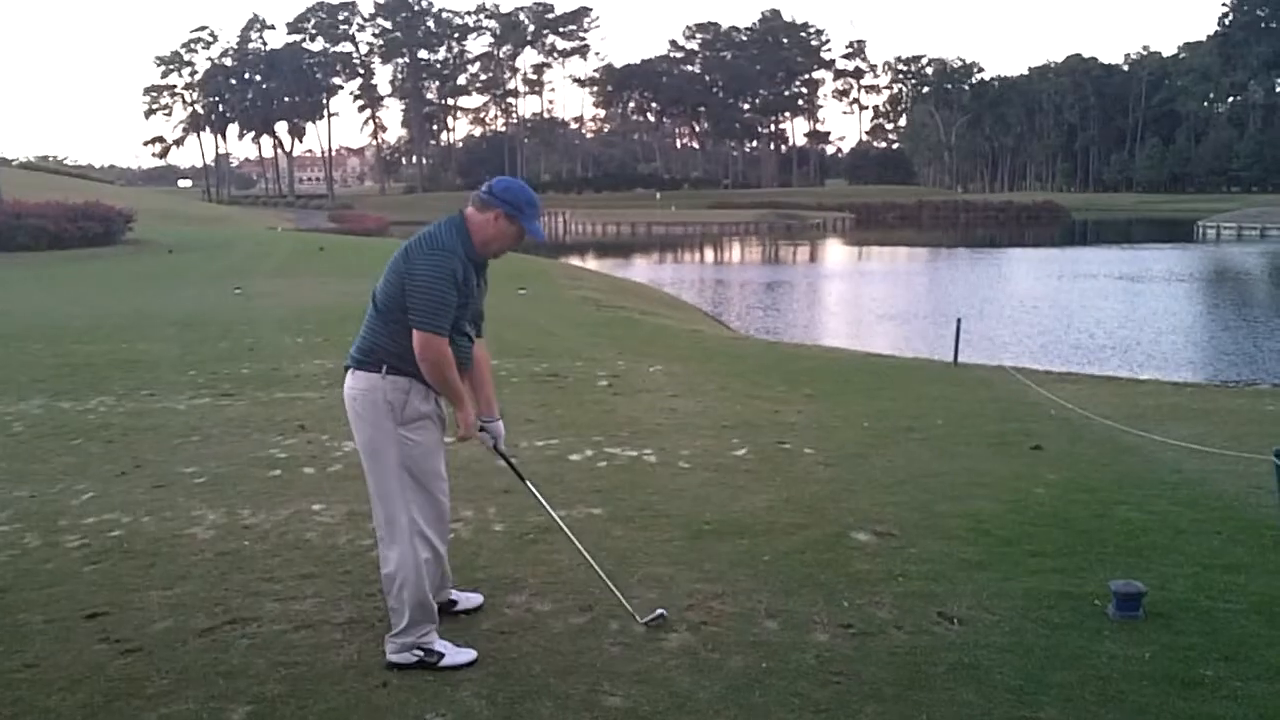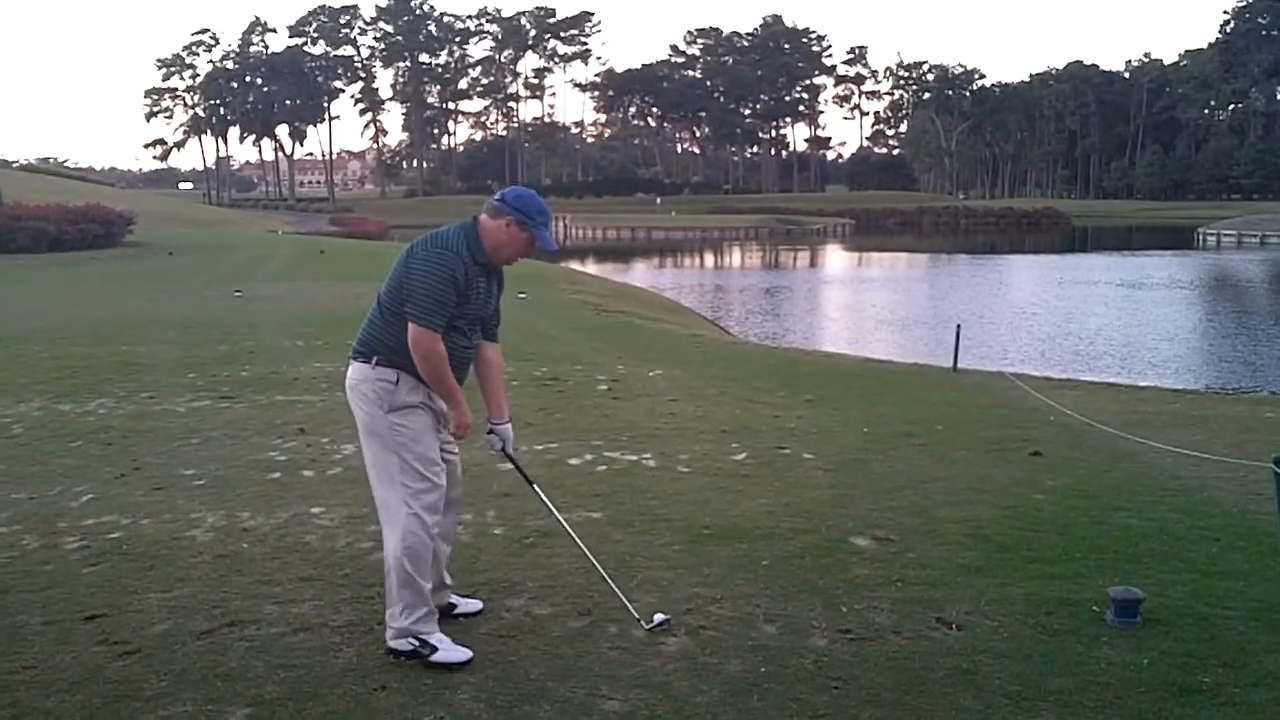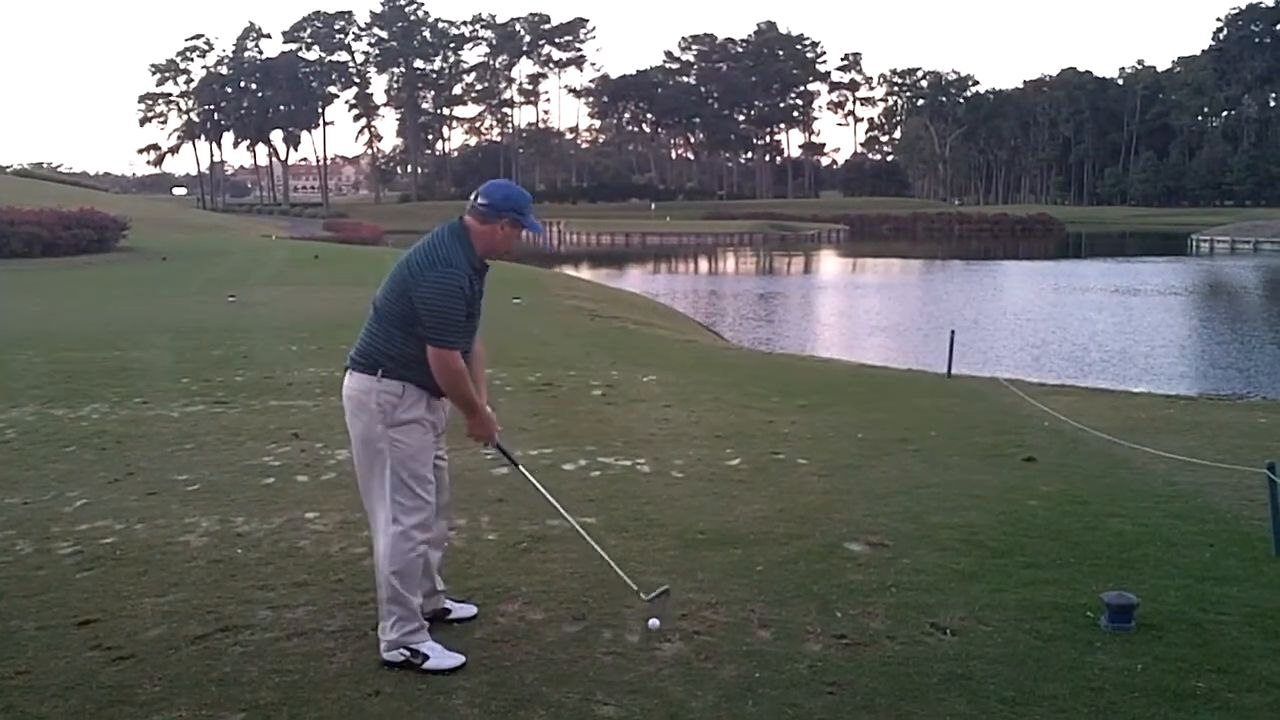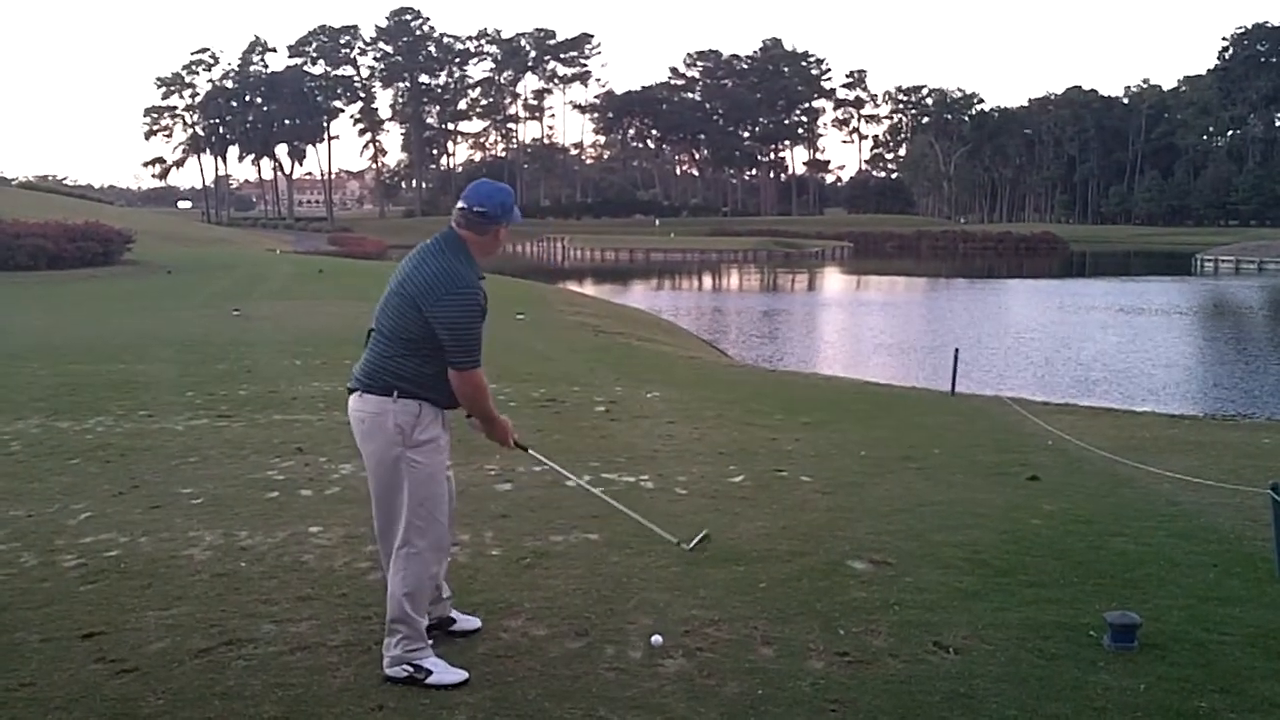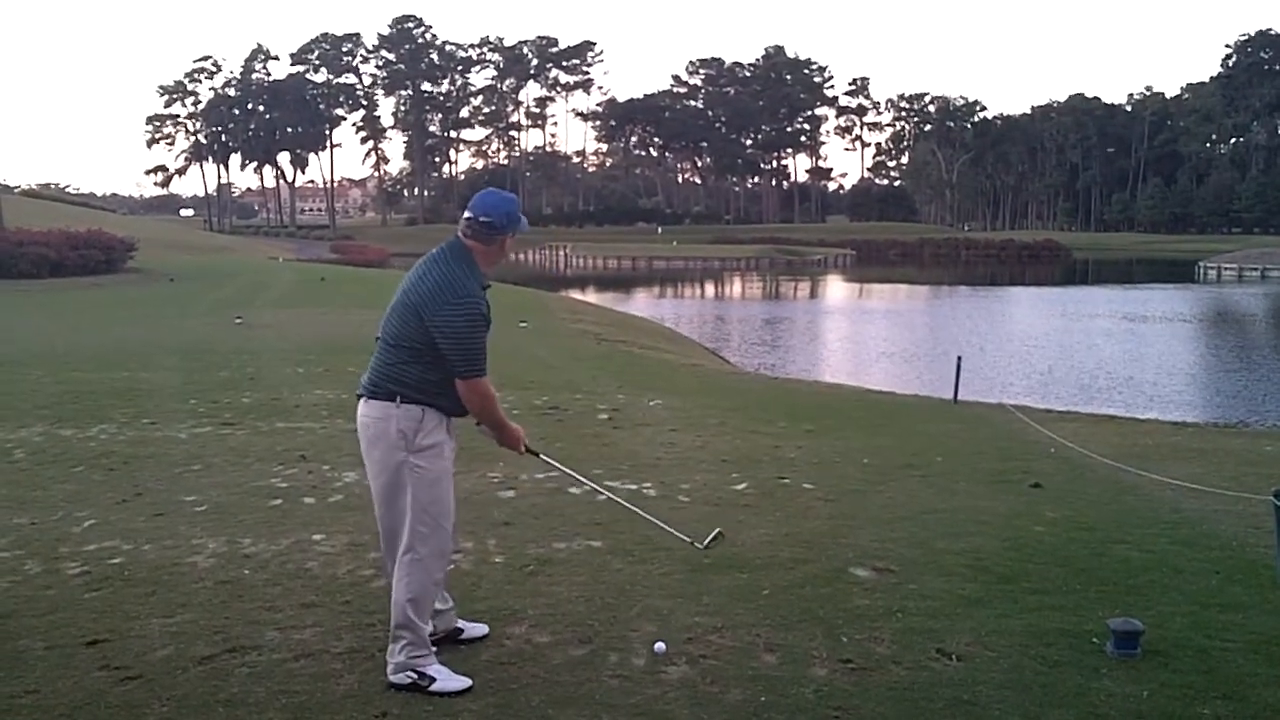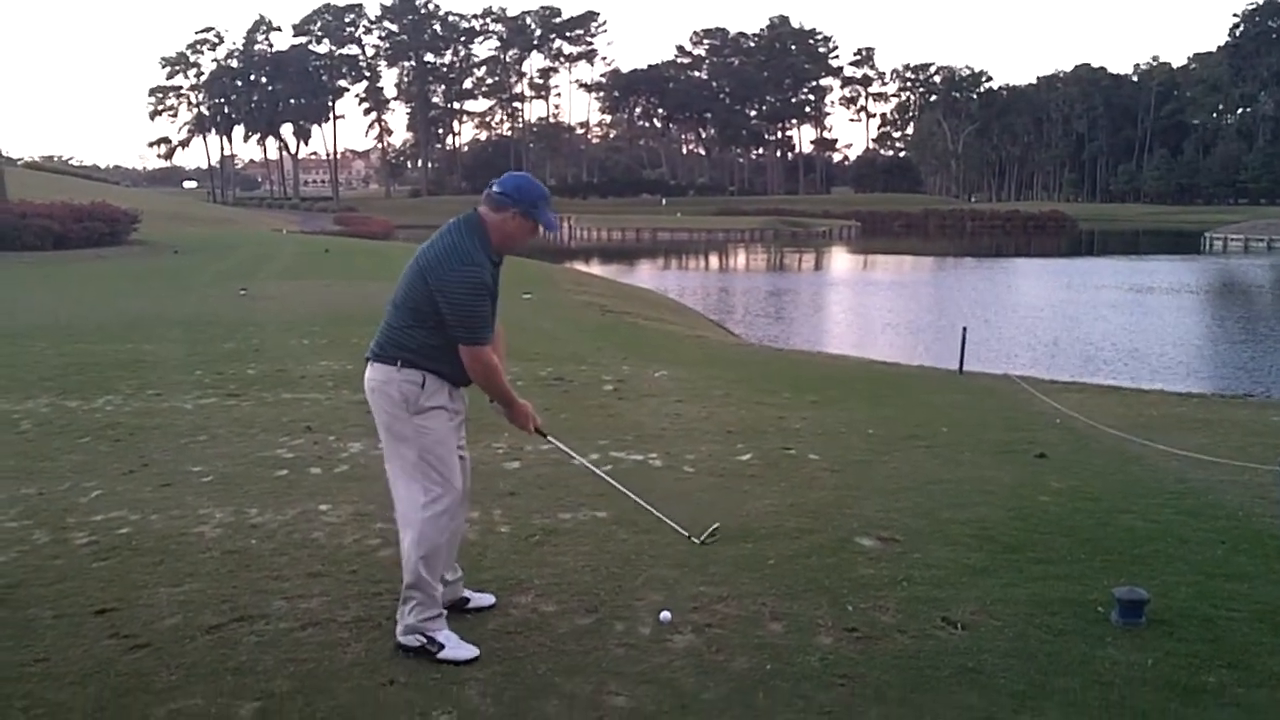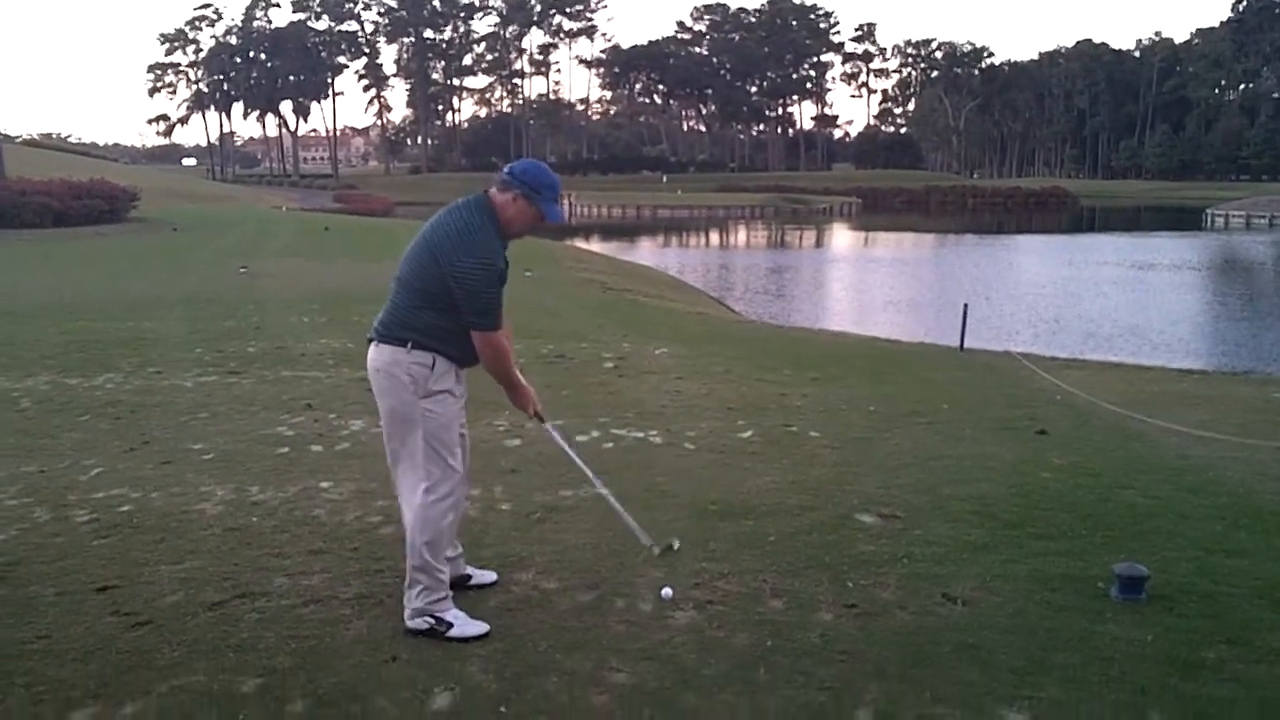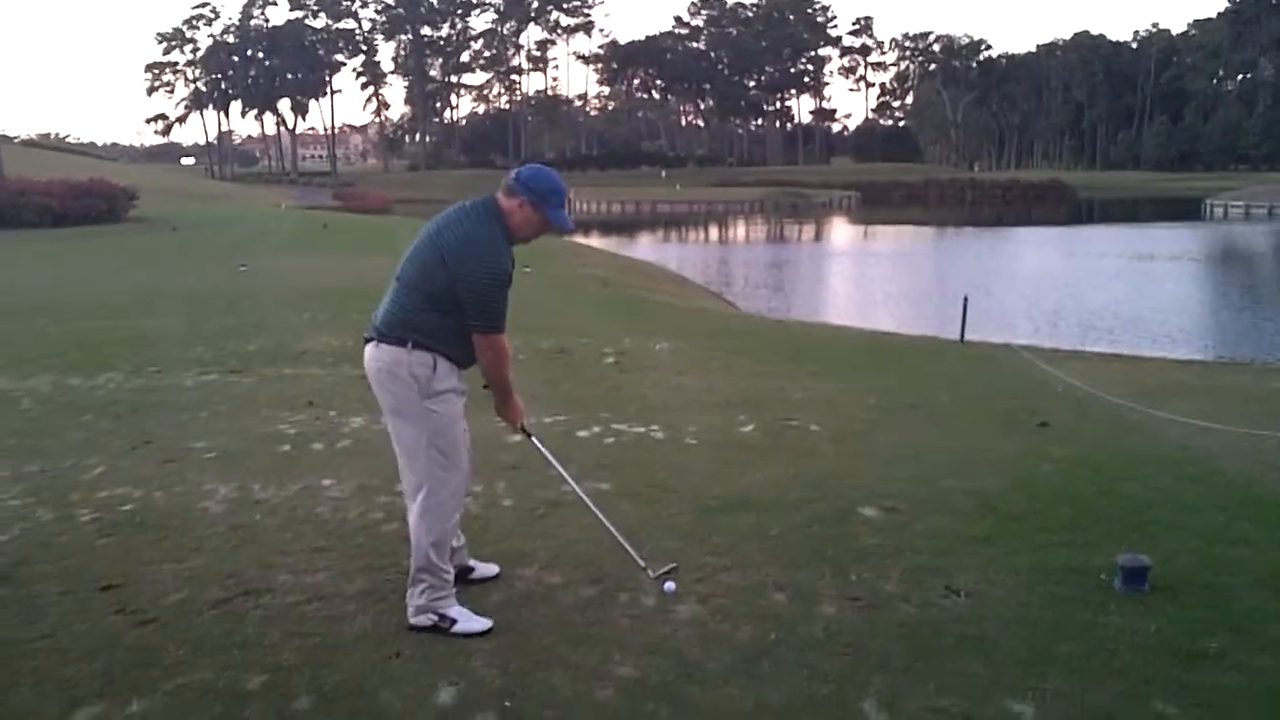
dt=0.3s
person 1, frame 1
left shoulder: (471, 259)
right shoulder: (438, 254)
left elbow: (471, 339)
right elbow: (428, 344)
left wrist: (489, 412)
right wrist: (463, 406)
left hip: (412, 390)
right hip: (389, 390)
left knee: (429, 499)
right knee: (412, 513)
left ankle: (434, 592)
right ankle: (411, 641)
person 1, frame 2
left shoulder: (489, 269)
right shoulder: (440, 255)
left elbow: (487, 344)
right elbow: (422, 339)
left wrist: (500, 416)
right wrist: (457, 406)
left hip: (424, 385)
right hip: (388, 382)
left knee: (443, 494)
right knee: (416, 501)
left ankle: (434, 594)
right ankle: (410, 629)
person 1, frame 3
left shoulder: (464, 259)
right shoulder: (445, 267)
left elbow: (468, 342)
right elbow: (445, 358)
left wrist: (481, 406)
right wrist: (476, 414)
left hip: (410, 392)
right hip: (387, 394)
left knee: (432, 503)
right knee: (407, 513)
left ankle: (427, 599)
right ankle: (402, 639)
person 1, frame 4
left shoulder: (437, 255)
right shoulder: (459, 286)
right elbow: (466, 377)
left wrist: (482, 414)
right wrist: (493, 422)
left hip: (400, 403)
right hip: (400, 413)
left knee: (433, 514)
right knee: (416, 532)
left ankle: (432, 607)
right ankle: (405, 655)
person 1, frame 5
left shoulder: (446, 264)
right shoulder: (459, 294)
right elbow: (471, 385)
left wrist: (493, 420)
right wrist: (504, 430)
left hip: (413, 413)
right hip: (406, 420)
left knee: (436, 525)
right knee: (420, 538)
left ankle: (437, 620)
right ankle: (409, 662)
person 1, frame 6
left shoulder: (472, 242)
right shoulder: (464, 263)
left elbow: (487, 328)
right elbow: (476, 356)
left wrist: (504, 390)
right wrist: (512, 404)
left hip: (431, 380)
right hip: (408, 383)
left knee: (451, 488)
right knee: (434, 497)
left ankle: (445, 588)
right ankle: (420, 624)
person 1, frame 7
left shoulder: (469, 216)
right shoulder: (477, 248)
left elbow: (491, 319)
right elbow: (488, 340)
left wrist: (513, 370)
right wrist: (517, 389)
left hip: (418, 356)
right hip: (414, 363)
left knee: (450, 467)
right knee: (434, 480)
left ankle: (447, 566)
right ankle: (426, 607)
person 1, frame 8
left shoulder: (471, 217)
right shoulder: (485, 252)
right elbow: (489, 344)
right wrist: (506, 399)
left hip: (406, 351)
right hip: (414, 363)
left knee: (449, 464)
right knee: (439, 478)
left ankle: (450, 558)
right ankle: (430, 604)
